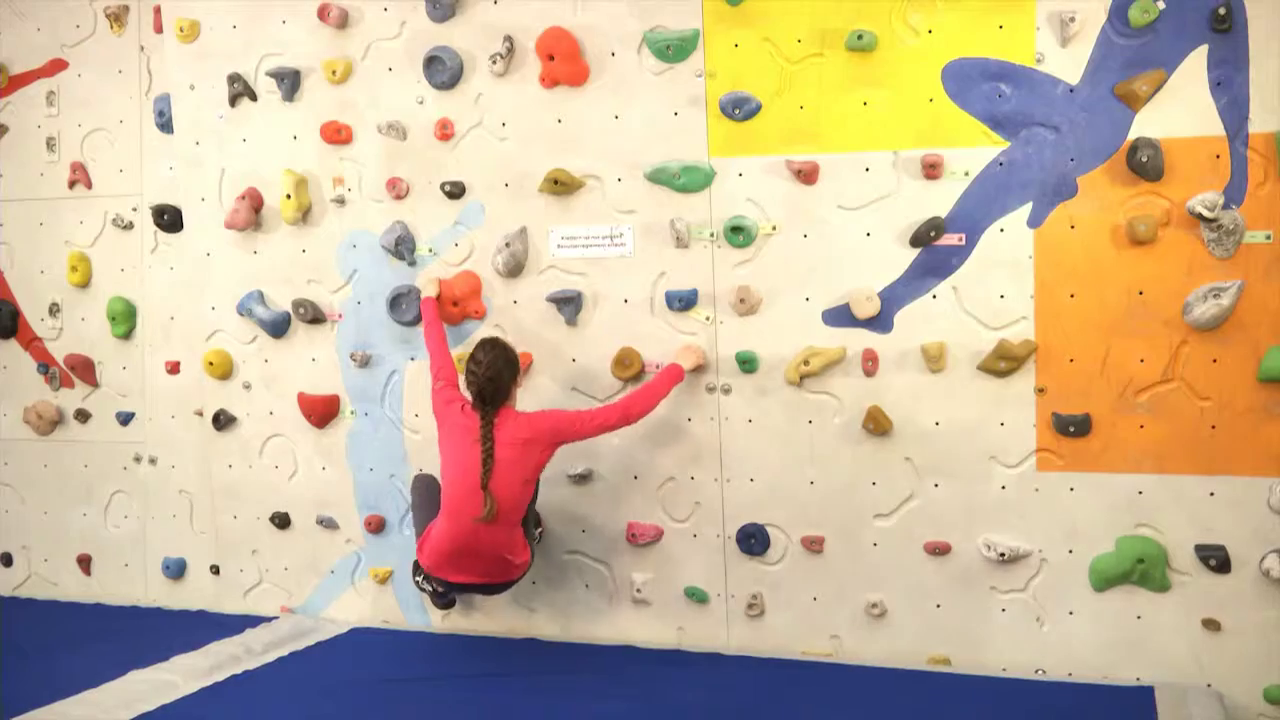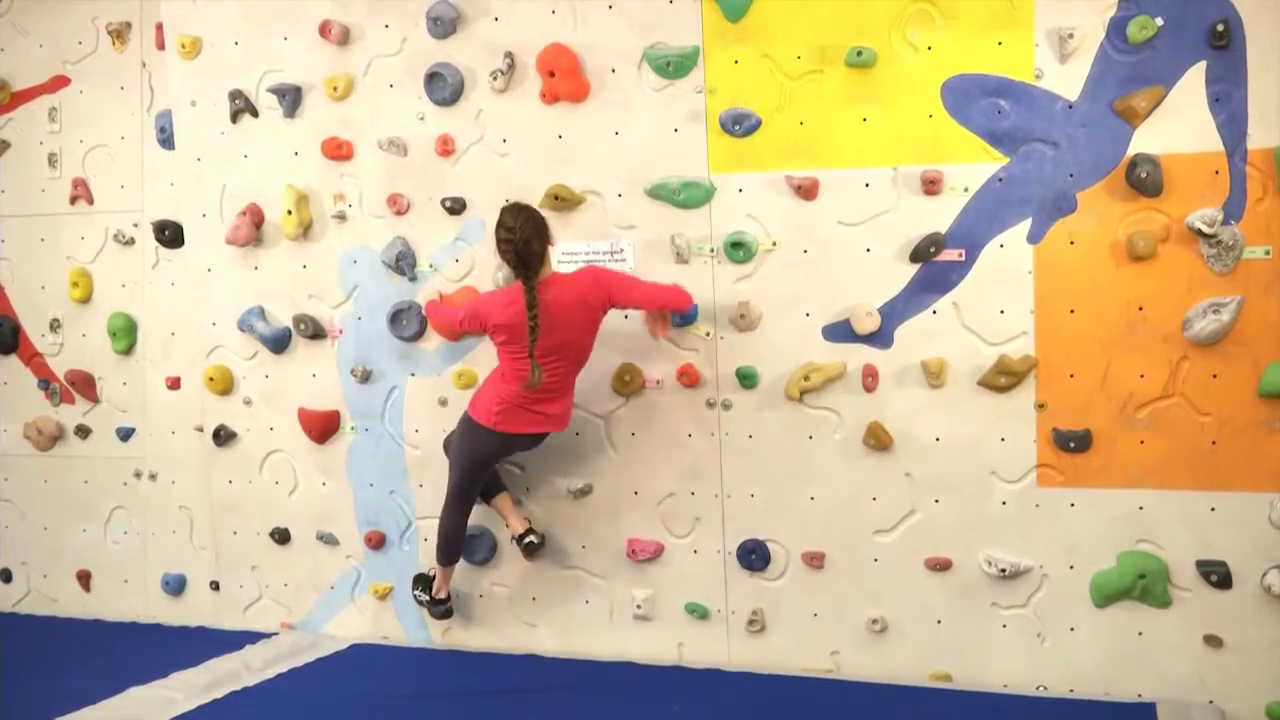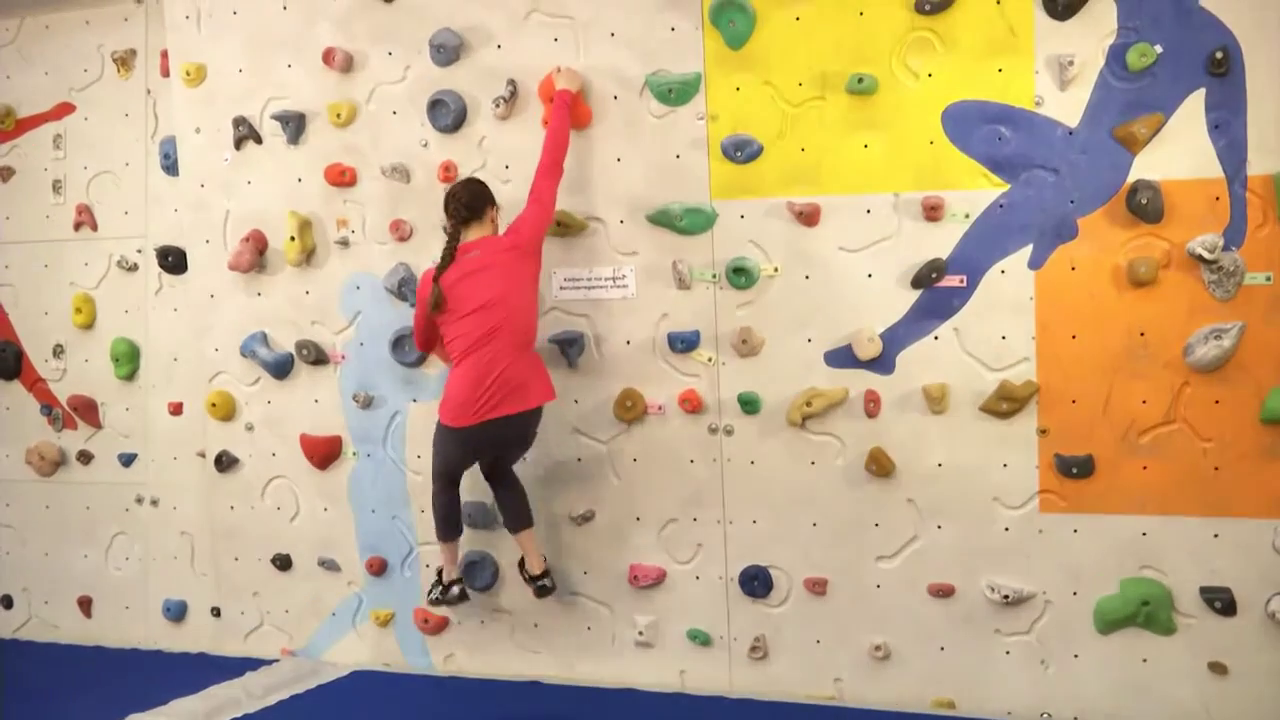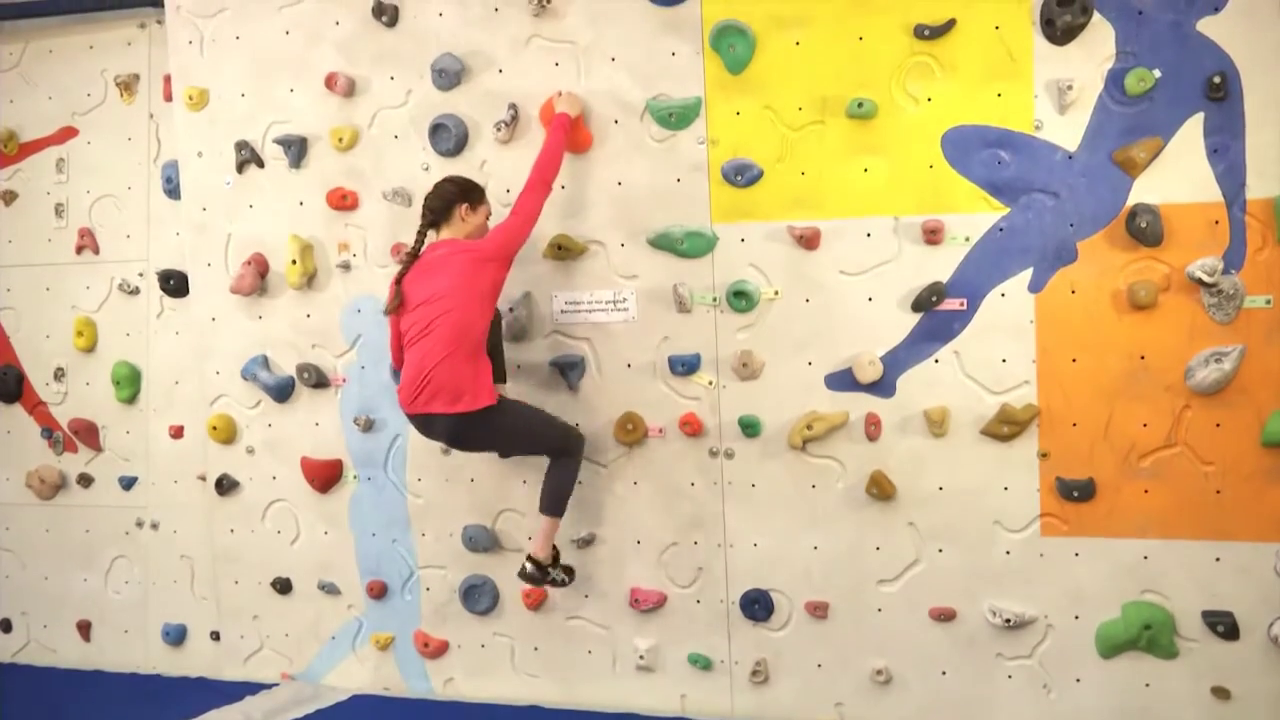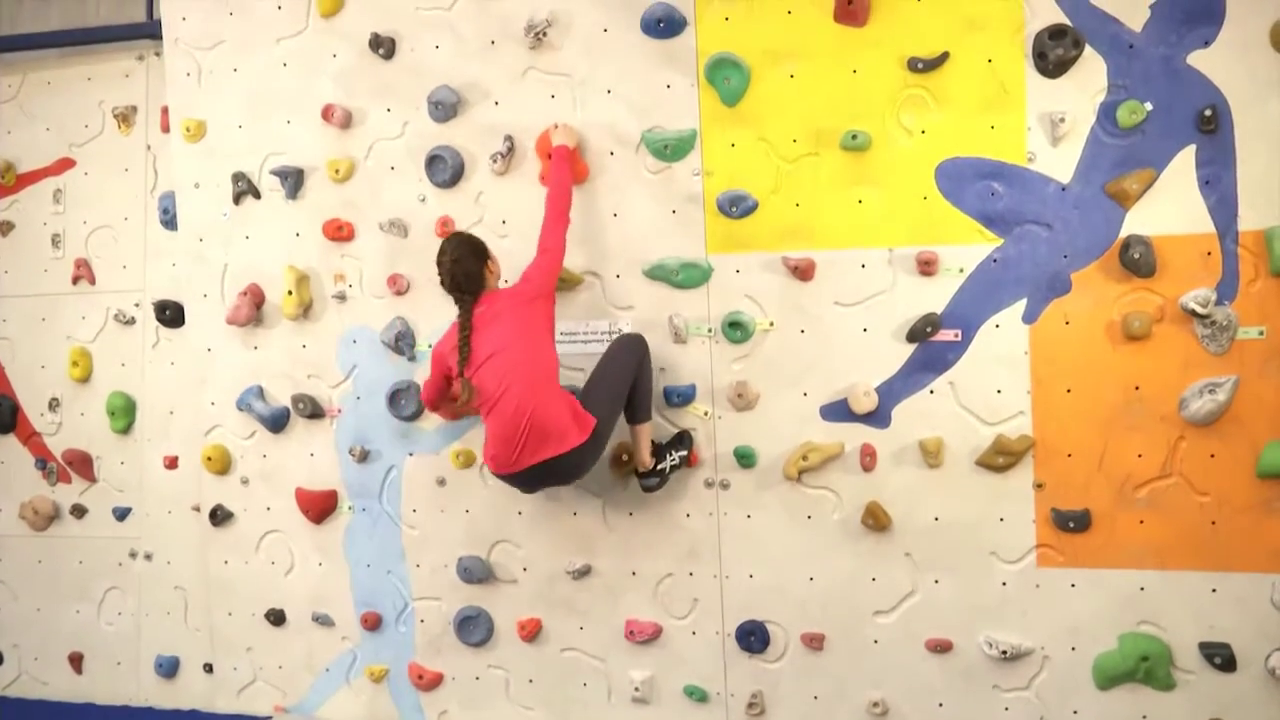
dt=1s
person 1, frame 1
left shoulder: (451, 416)
right shoulder: (539, 430)
left elbow: (439, 356)
right elbow: (624, 413)
left wrist: (429, 297)
right wrist: (677, 367)
left hip: (445, 568)
right hip: (503, 575)
left knee: (423, 483)
left ankle: (437, 585)
person 1, frame 2
left shoulder: (495, 306)
right shoulder: (591, 285)
left elbow: (452, 322)
right elbow: (679, 300)
left wrist: (432, 307)
right wrist: (656, 309)
left hip: (495, 420)
right hip: (545, 425)
left knee: (457, 499)
right knee: (464, 448)
left ankle: (439, 591)
right ankle: (520, 527)
person 1, frame 3
left shoulder: (433, 282)
right shoulder: (521, 247)
left elbow: (425, 345)
right elbow: (549, 172)
right wrist: (564, 96)
left hip: (465, 417)
right hip: (523, 410)
left knee: (445, 480)
right knee: (499, 469)
left ankle: (448, 575)
right ankle: (536, 567)
person 1, frame 4
left shoulder: (406, 276)
right shoulder: (488, 253)
right elbow: (536, 191)
right wrist: (562, 118)
left hip: (418, 416)
right hip: (464, 415)
right knee: (569, 446)
left ankle: (501, 430)
right ankle: (541, 557)
person 1, frame 5
left shoulder: (448, 347)
right shoulder: (528, 295)
left elbow: (432, 401)
right elbow: (556, 222)
left wrist: (455, 398)
right wrist: (561, 150)
left hip: (511, 472)
right hip: (573, 453)
right knee: (632, 345)
right ankle: (647, 462)
